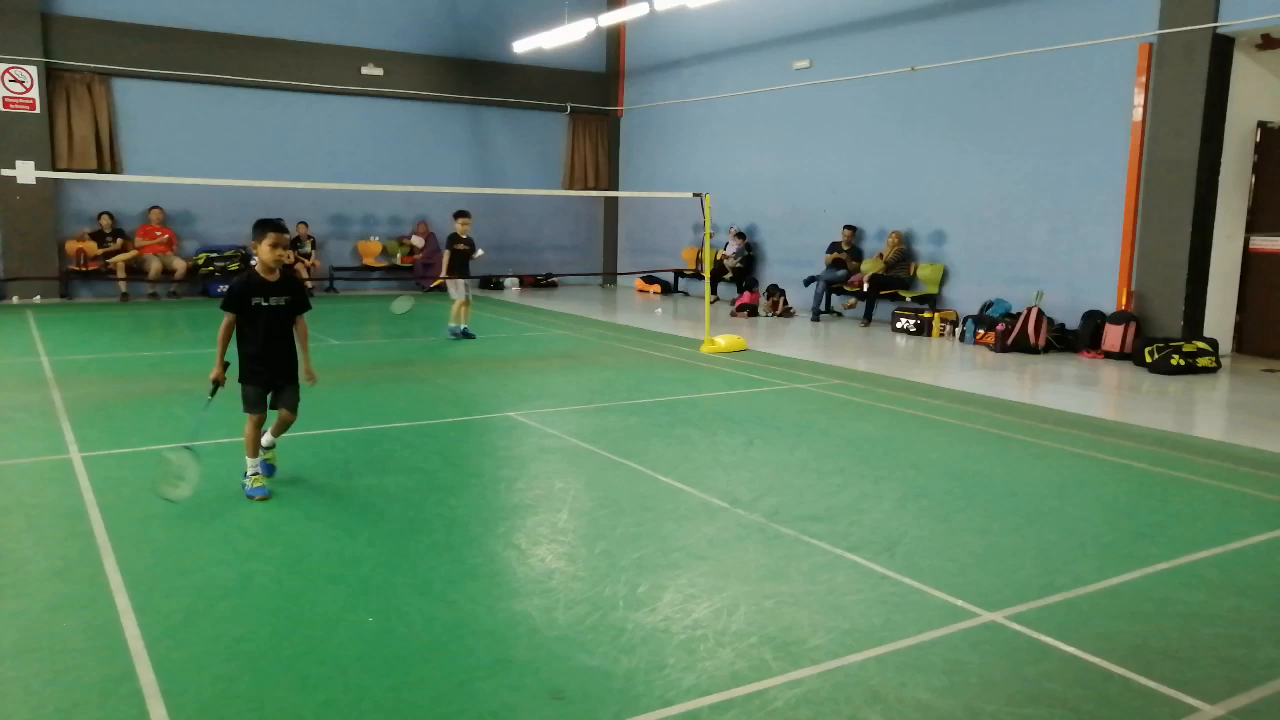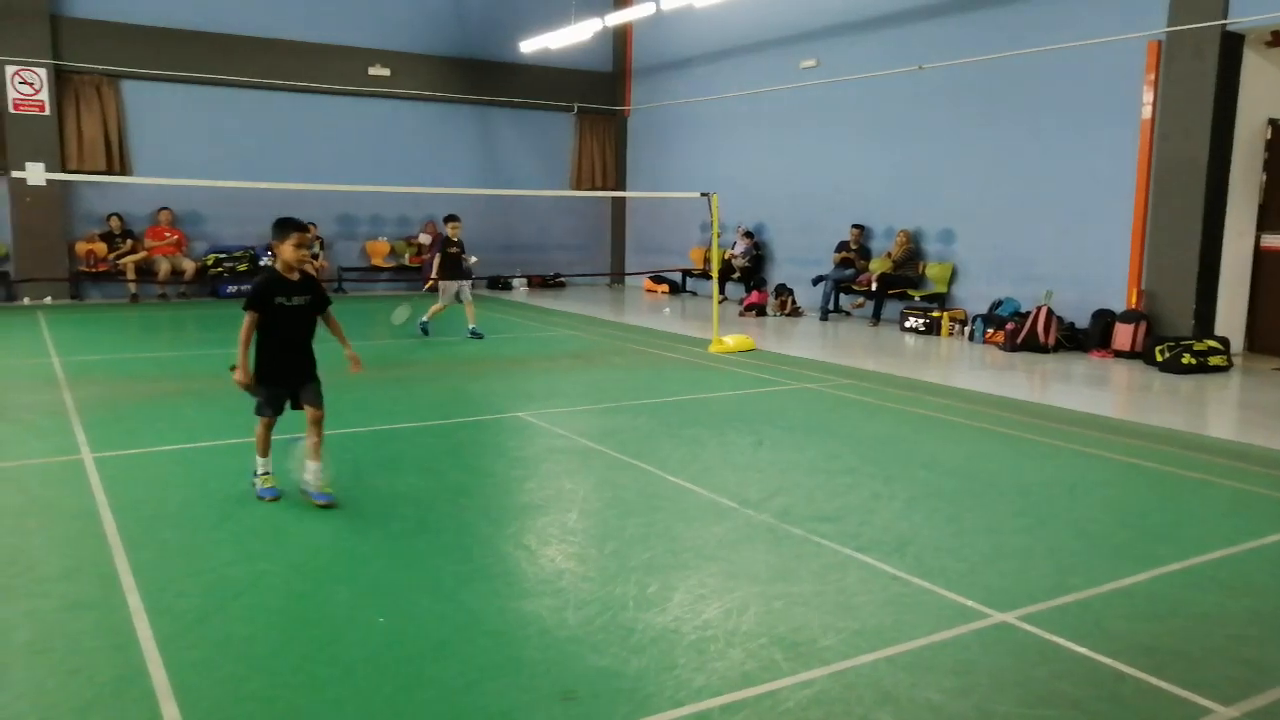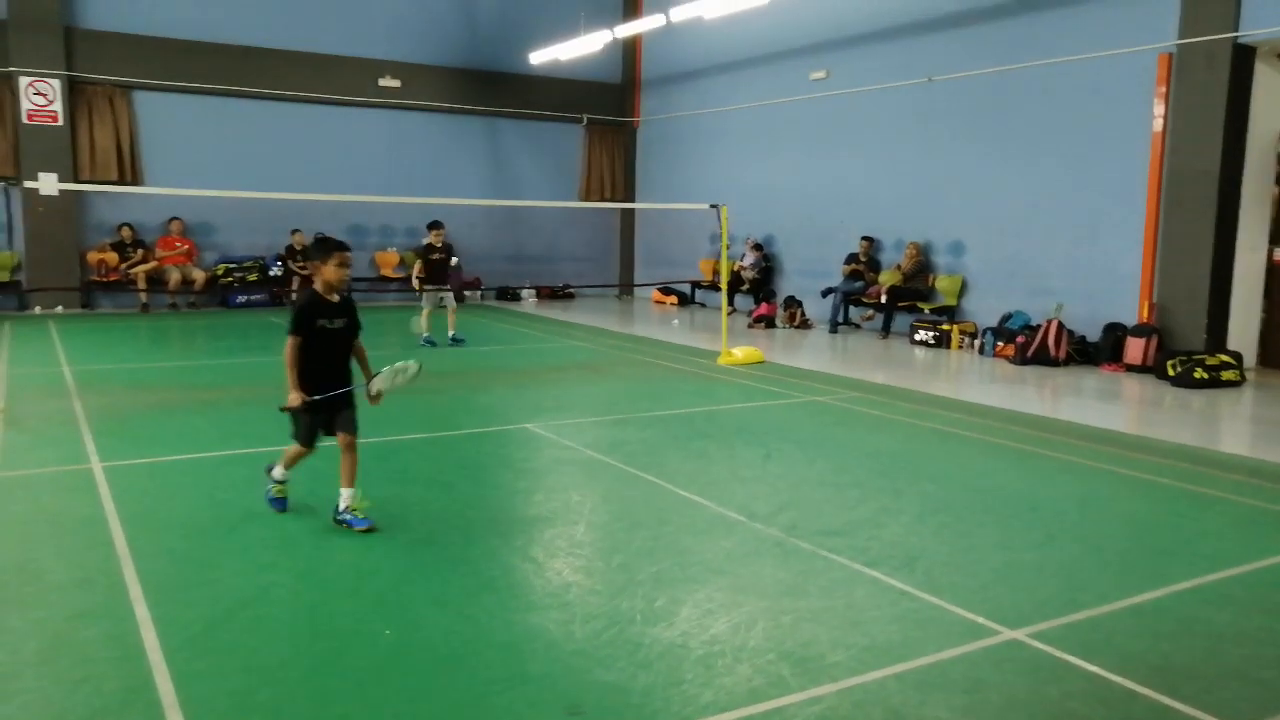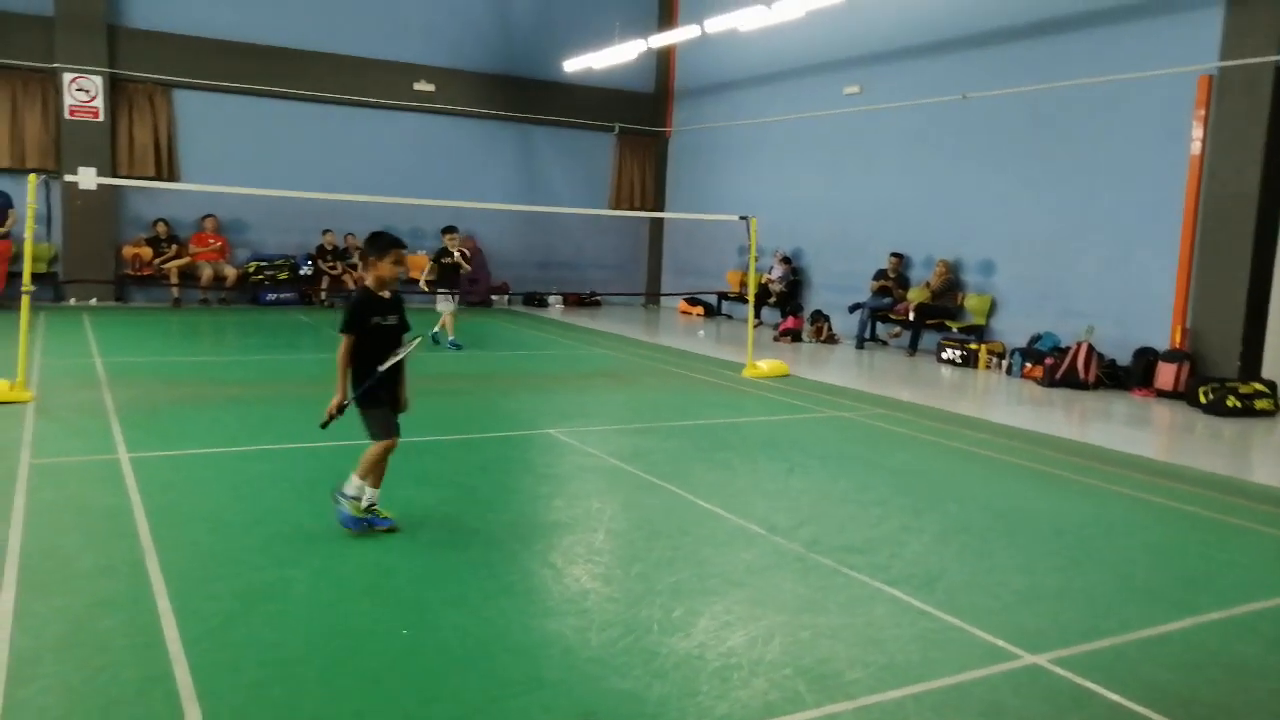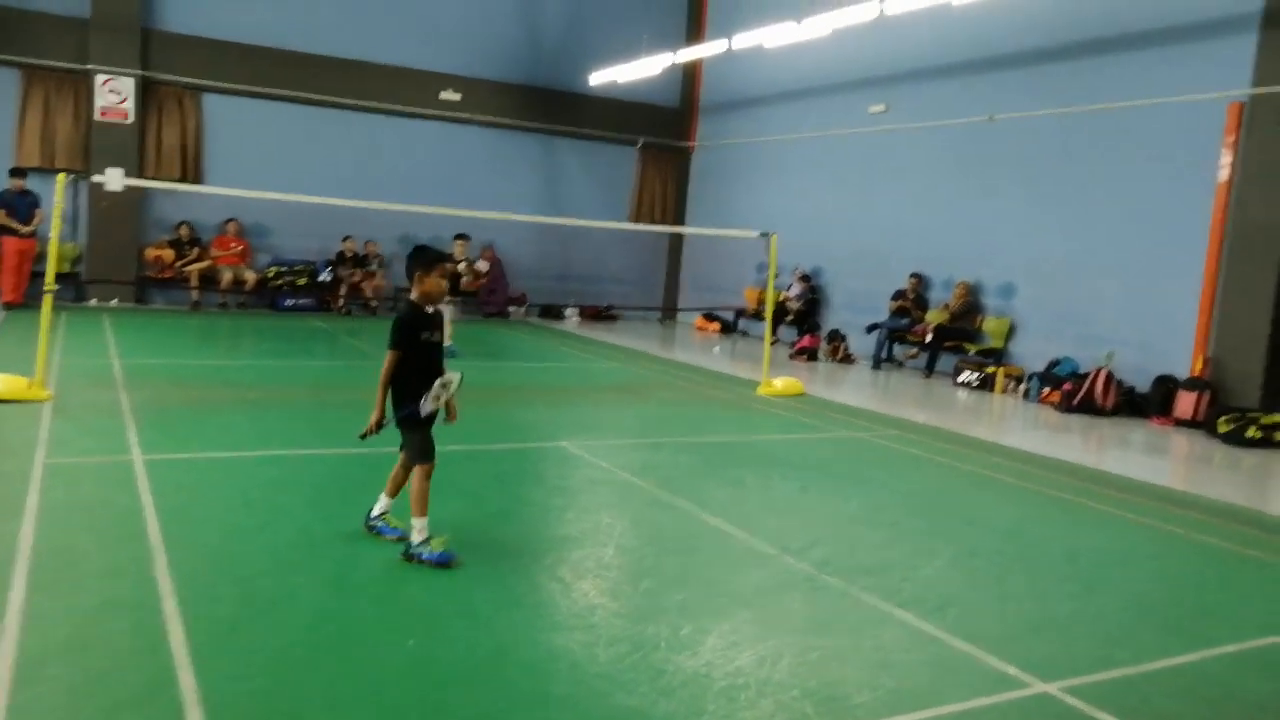
dt=0.2s
person 1, frame 1
left shoulder: (292, 284)
right shoulder: (242, 285)
left elbow: (299, 322)
right elbow: (228, 325)
left wrist: (306, 360)
right wrist: (218, 364)
left hip: (285, 364)
right hip: (254, 366)
left knee: (288, 415)
right knee: (256, 418)
left ankle: (266, 445)
right ankle: (252, 473)
person 1, frame 2
left shoulder: (311, 283)
right shoulder: (264, 284)
left elbow: (326, 316)
right elbow: (248, 324)
left wrist: (347, 347)
right wrist: (242, 366)
left hip: (304, 365)
right hip: (272, 367)
left knee: (316, 415)
right knee: (268, 421)
left ankle: (313, 479)
right ankle: (263, 473)
person 1, frame 3
left shoulder: (347, 304)
right shoulder: (306, 305)
left elbow: (355, 344)
right elbow: (292, 349)
left wrist: (370, 378)
right wrist: (293, 389)
left hip: (341, 388)
right hip: (314, 391)
left knee: (348, 441)
right knee: (305, 445)
left ankle: (346, 507)
right ankle: (277, 474)
person 1, frame 4
left shoulder: (396, 301)
right shoulder: (360, 302)
right elbow: (346, 348)
left wrist: (402, 387)
right wrist: (341, 391)
left hip: (389, 386)
right hip: (369, 387)
left knee: (382, 443)
right knee: (386, 441)
left ankle: (367, 503)
right ankle: (349, 493)
person 1, frame 5
left shoulder: (436, 315)
right shoulder: (407, 318)
right elbow: (390, 364)
left wrist: (447, 399)
right wrist: (379, 408)
left hip: (425, 404)
right hip: (408, 407)
left knee: (409, 461)
right knee: (423, 465)
left ankle: (378, 515)
right ankle: (419, 541)
